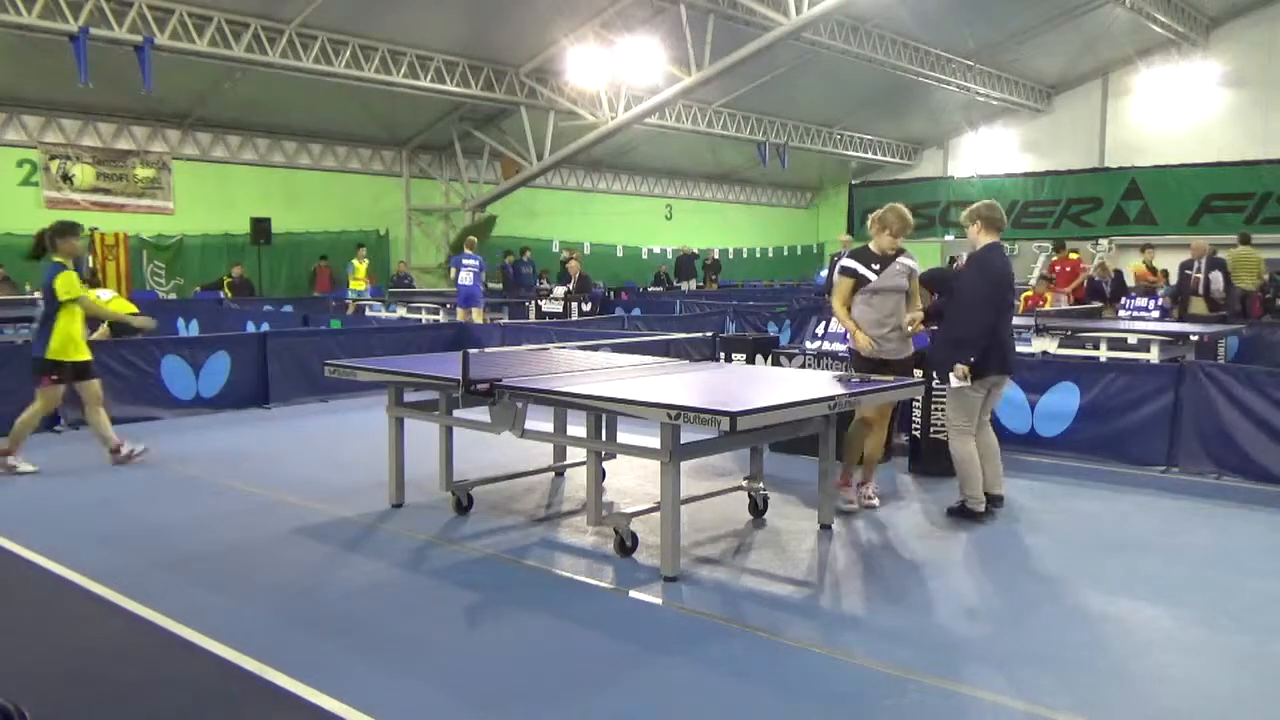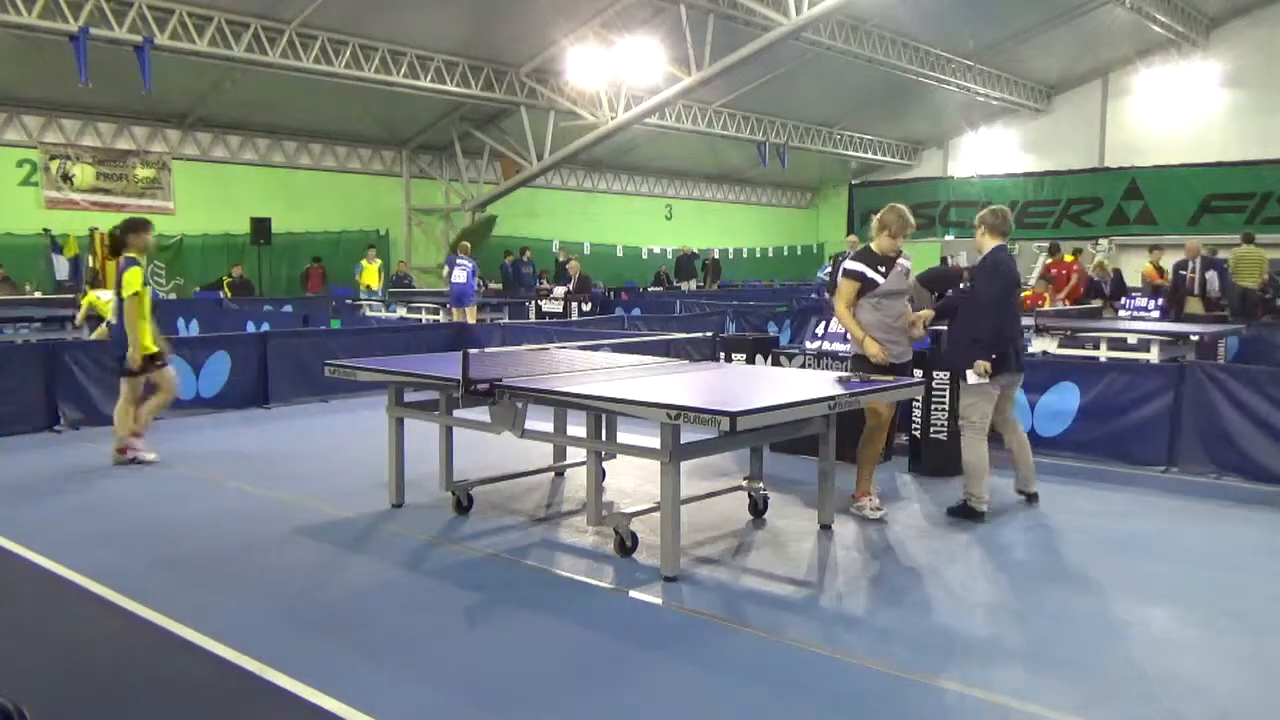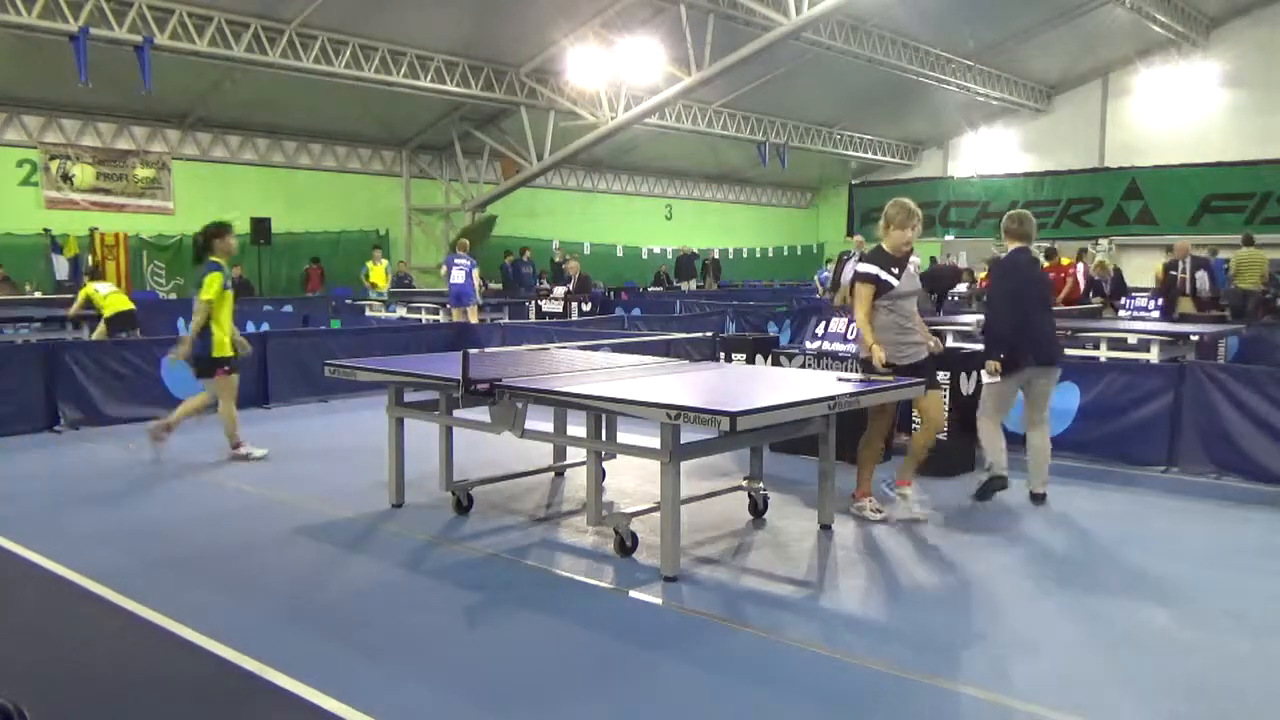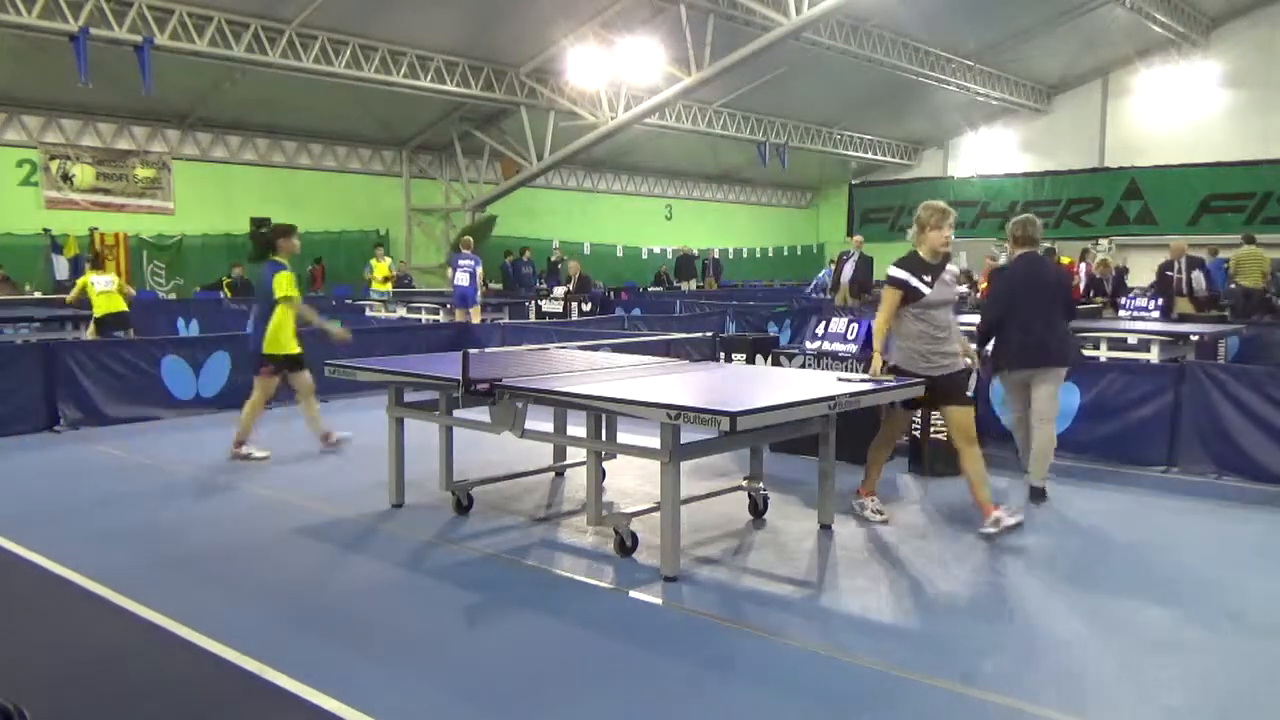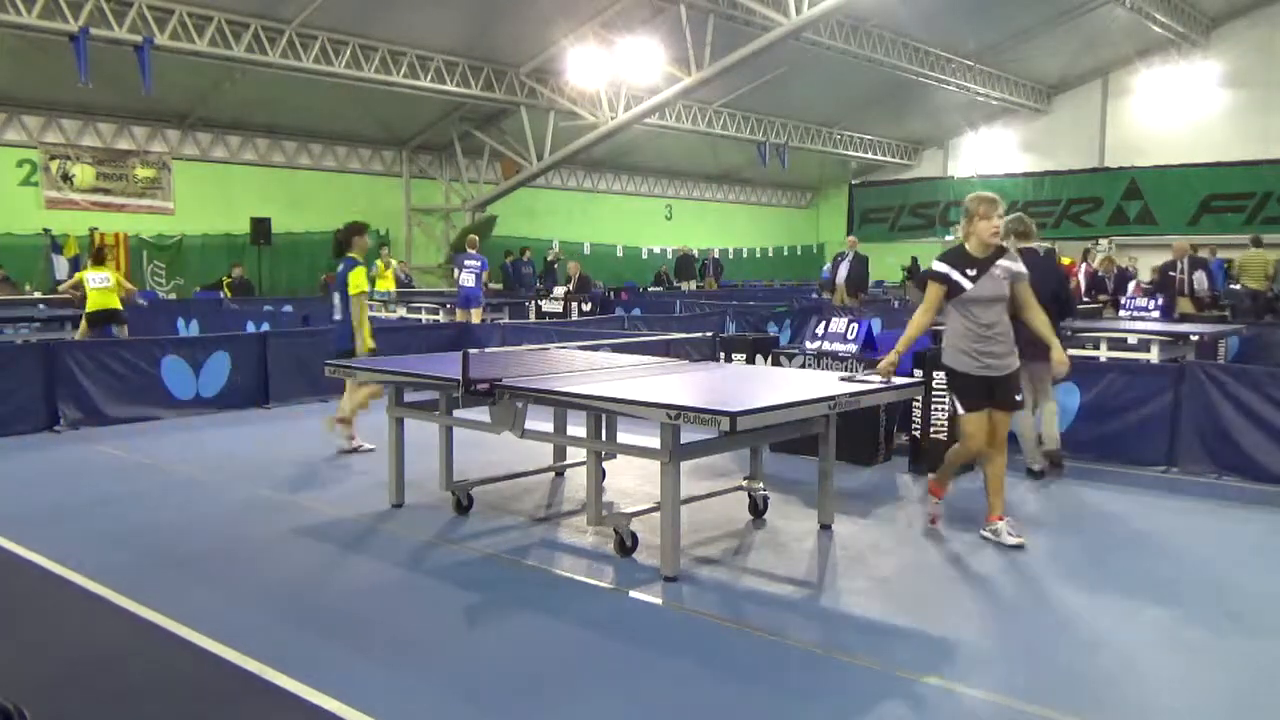
dt=0.3s
person 1, frame 1
left shoulder: (907, 261)
right shoulder: (854, 260)
left elbow: (914, 301)
right elbow: (838, 304)
left wrist: (916, 318)
right wrist: (856, 333)
left hip: (899, 352)
right hip: (865, 350)
left knee: (883, 419)
right knee: (865, 417)
left ankle: (867, 481)
right ankle: (845, 481)
person 1, frame 2
left shoulder: (902, 262)
right shoulder: (858, 262)
right elbow: (841, 308)
left wrist: (913, 322)
right wrist: (865, 340)
left hip: (900, 354)
right hip: (870, 355)
left knee: (885, 423)
right knee: (877, 420)
left ankle: (866, 482)
right ankle: (860, 495)
person 1, frame 3
left shoulder: (911, 259)
right shoulder: (871, 263)
right elbow: (861, 313)
left wrist: (925, 334)
right wrist: (873, 347)
left hip: (915, 354)
right hip: (883, 358)
left knee: (935, 419)
right knee: (879, 428)
left ankle: (903, 483)
right ankle: (862, 495)
person 1, frame 4
left shoulder: (950, 267)
right shoulder: (903, 268)
right elbow: (884, 316)
left wrist: (965, 347)
right wrist: (877, 354)
left hip: (950, 365)
right hip: (910, 366)
left knee: (967, 437)
right knee: (892, 432)
left ankle: (989, 513)
right ankle: (865, 494)
person 1, frame 5
left shoulder: (1009, 261)
right shoulder: (948, 263)
left elbow: (1030, 309)
right elbow: (926, 312)
left wrist: (1055, 346)
right wrist: (898, 350)
left hip: (1004, 365)
right hip: (963, 365)
left knee: (997, 443)
right knee: (973, 445)
left ankle: (995, 520)
right ankle: (936, 484)
person 2, frame 1
left shoulder: (979, 261)
right shoulder: (1000, 262)
left elbow: (975, 314)
left wrist: (965, 358)
left hip: (976, 363)
right hip: (998, 360)
left knee: (961, 433)
right knee: (981, 426)
left ankle: (974, 503)
right ankle: (994, 491)
person 2, frame 2
left shoulder: (991, 264)
right shoulder: (1006, 264)
left elbow: (991, 313)
right elbow: (972, 302)
left wrist: (984, 354)
right wrist: (935, 311)
left hip: (987, 360)
right hip: (1009, 359)
left knee: (974, 431)
right knee: (1008, 423)
left ankle: (975, 503)
right ankle: (1029, 486)
person 2, frame 3
left shoulder: (1004, 267)
right shoulder: (1039, 269)
left elbow: (1001, 313)
left wrist: (994, 354)
left hip: (1014, 357)
right hip: (1046, 356)
left knee: (988, 416)
right knee: (1037, 423)
left ankle: (997, 472)
right ankle: (1038, 488)
person 2, frame 4
left shoulder: (1002, 275)
right shoulder: (1057, 273)
left elbow: (991, 317)
right elbow: (1070, 312)
left wrist: (977, 347)
left hip: (1013, 355)
right hip: (1051, 354)
left knee: (1019, 414)
right knee: (1044, 420)
left ankle: (1030, 467)
right ankle: (1038, 482)
person 2, frame 5
right shoulder: (1051, 266)
right elbow: (1068, 309)
left hip: (1014, 346)
right hip: (1044, 345)
left knee: (1023, 407)
right knee: (1045, 398)
left ankle: (1035, 463)
right ankle: (1052, 447)
person 3, frame 1
left shoulder: (63, 270)
right shoulder: (62, 273)
right elbow: (91, 308)
right wrist: (131, 320)
left hip: (74, 349)
right hip: (54, 351)
left knee: (95, 399)
right knee: (45, 405)
left ankle: (117, 449)
person 3, frame 2
left shoulder: (130, 265)
right shoulder: (134, 268)
right elbow: (130, 310)
left wrist: (156, 337)
right wrist: (134, 347)
left hip: (129, 341)
right hip: (136, 343)
left knee: (130, 397)
right knee: (169, 388)
left ankle: (123, 449)
right ankle: (135, 435)
person 3, frame 3
left shoulder: (218, 269)
right shoulder: (215, 272)
right elbow: (202, 312)
left wrist: (236, 336)
right wrist: (187, 342)
left hip: (214, 343)
right hip: (213, 345)
left knee: (210, 396)
right knee: (228, 396)
left ankle: (165, 426)
right ankle: (237, 447)
person 3, frame 4
left shoulder: (274, 268)
right shoulder: (281, 272)
right elbow: (300, 308)
right wrist: (331, 328)
left hip: (286, 343)
right hip: (272, 344)
left knee: (306, 388)
right knee: (262, 395)
left ankle: (325, 435)
right ankle: (239, 444)
person 3, frame 5
left shoulder: (344, 265)
right shoulder: (356, 267)
right elbow: (356, 307)
right wrist: (361, 340)
left hip: (345, 337)
right hip: (354, 339)
left knee: (354, 388)
right knee: (377, 385)
left ankle: (349, 437)
right ankle: (343, 418)
